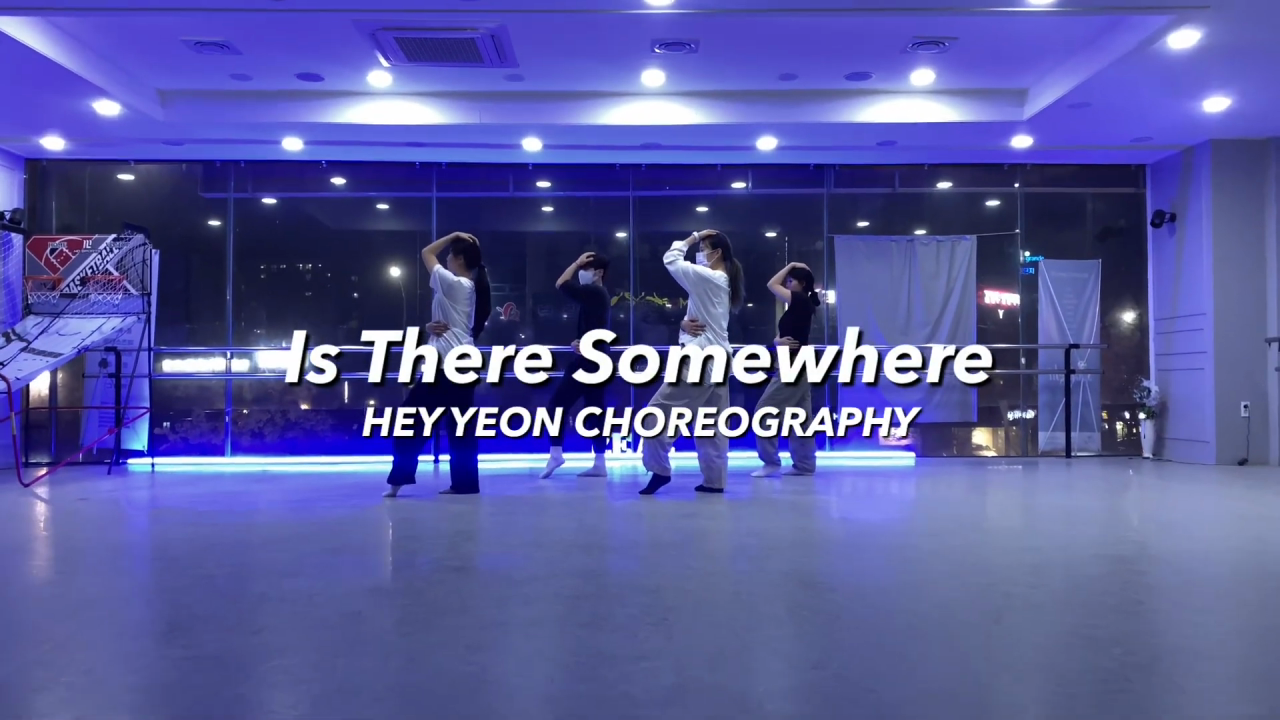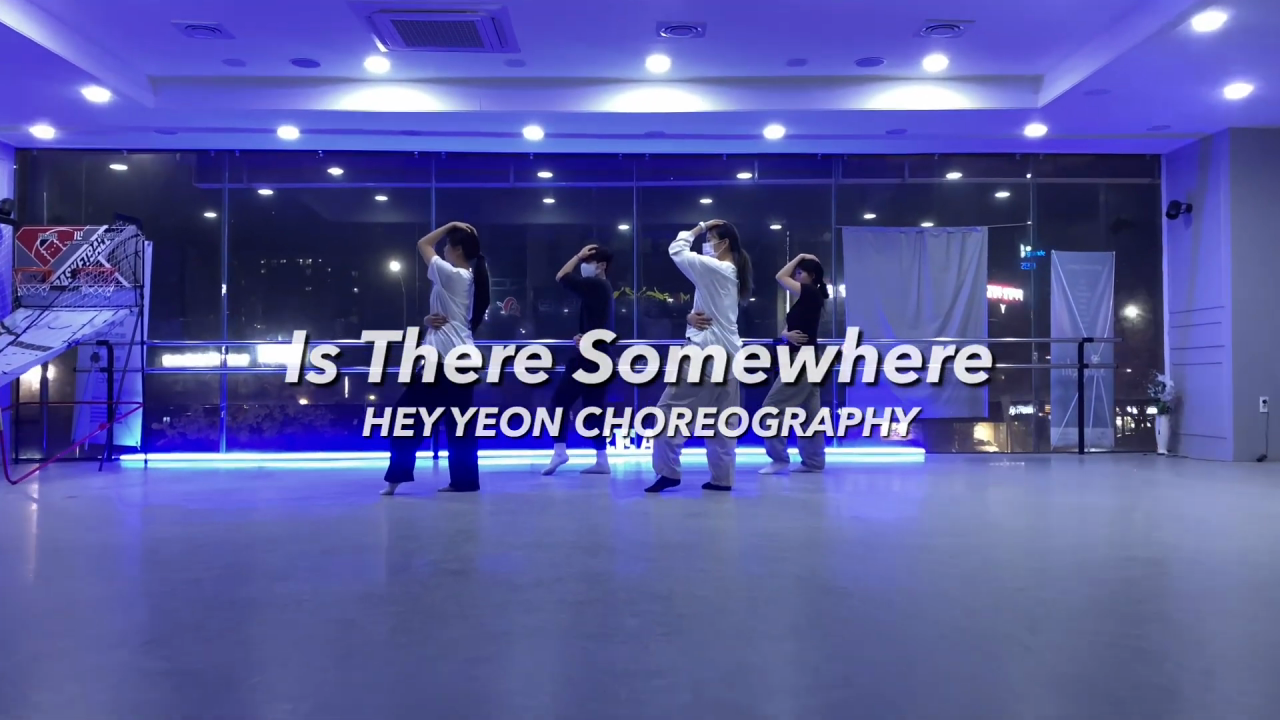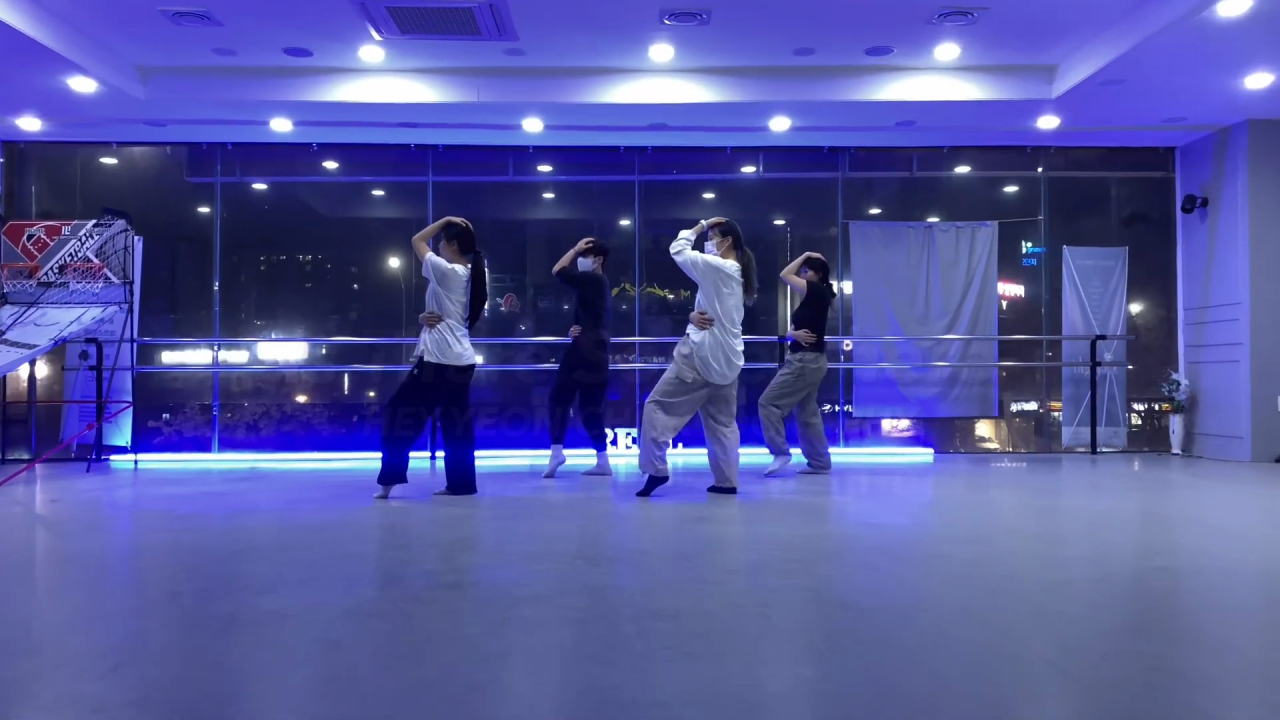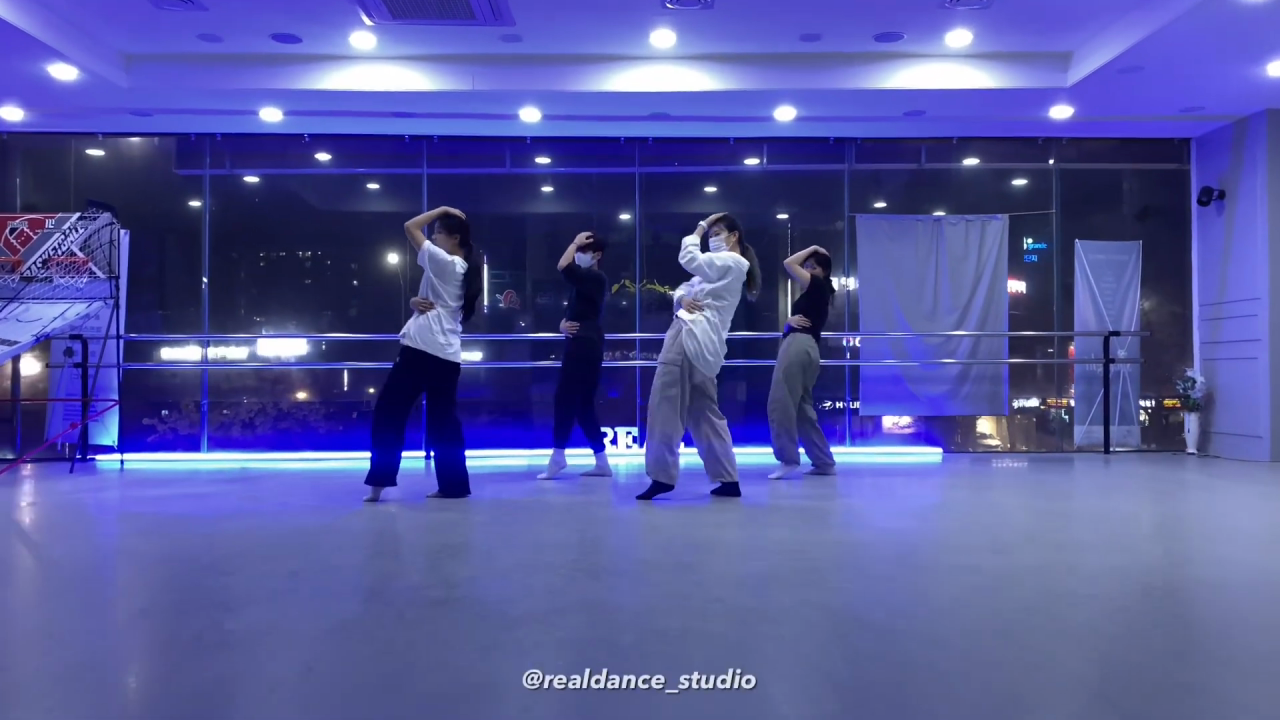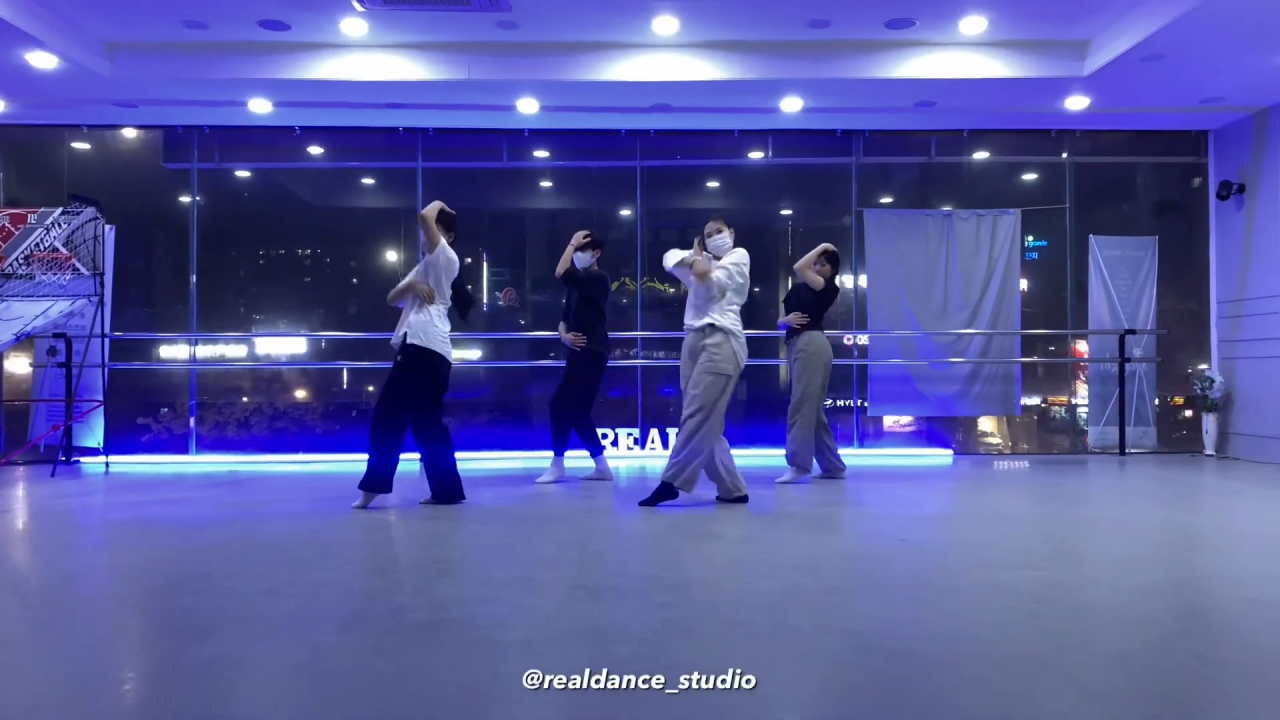
dt=0.3s
person 1, frame 1
left shoulder: (452, 283)
right shoulder: (473, 288)
left elbow: (427, 253)
left wrist: (453, 236)
right wrist: (432, 327)
right knee: (460, 426)
left ankle: (399, 480)
right ankle: (465, 482)
person 1, frame 2
left shoulder: (450, 275)
right shoulder: (472, 280)
left elbow: (423, 244)
left wrist: (450, 226)
right wrist: (430, 320)
left hip: (443, 360)
right knee: (458, 423)
left ankle: (397, 477)
right ankle: (464, 480)
person 1, frame 3
left shoulder: (445, 271)
right shoulder: (470, 276)
left elbow: (417, 241)
left wrist: (445, 221)
right wrist: (425, 318)
left hip: (437, 359)
right hip: (462, 360)
left knee: (399, 413)
right knee: (456, 425)
left ankle: (390, 479)
right ankle: (461, 482)
person 1, frame 4
left shoulder: (443, 262)
right shoulder: (462, 270)
left elbow: (410, 227)
left wrist: (443, 210)
right wrist: (416, 302)
left hip: (421, 349)
right hip: (448, 355)
left knee: (389, 410)
right knee: (443, 421)
left ankle: (380, 480)
right ankle: (454, 484)
person 1, frame 5
left shoulder: (444, 258)
right shoulder: (424, 266)
left elbow: (424, 217)
right elbow: (393, 299)
left wrist: (438, 204)
right wrist: (409, 286)
left hip: (421, 346)
right hip: (435, 353)
left knee: (388, 415)
right knee: (428, 424)
left ankle: (374, 486)
right ankle: (447, 490)
person 2, frame 1
left shoulder: (707, 278)
right shoulder: (724, 283)
left elbow: (671, 259)
left wrist: (694, 237)
right wrist: (686, 323)
left knee: (659, 410)
left ankle: (659, 470)
right ankle: (714, 480)
person 2, frame 2
left shoulder: (713, 268)
right shoulder: (732, 274)
left elbow: (677, 250)
left wrist: (700, 227)
right hip: (727, 354)
left knee: (669, 408)
left ankle: (669, 473)
right ankle: (722, 478)
person 2, frame 3
left shoulder: (715, 267)
right shoulder: (738, 274)
left elbow: (678, 250)
left wrist: (702, 225)
right wrist: (695, 316)
left hip: (700, 353)
right hip: (727, 358)
left knee: (659, 405)
right knee: (722, 421)
left ankle: (656, 470)
right ankle: (726, 480)
person 2, frame 4
left shoulder: (733, 261)
right shoulder: (719, 265)
left elbow: (688, 259)
right elbow: (688, 288)
left wrist: (700, 229)
right wrist: (682, 298)
left hip: (688, 334)
right hip: (705, 343)
left knee: (663, 407)
right knee: (705, 414)
left ankle: (662, 477)
right ankle: (728, 481)
person 2, frame 5
left shoulder: (739, 256)
right shoulder: (702, 261)
left elbow: (716, 287)
right elbow: (671, 259)
left wrist: (698, 256)
right wrist: (693, 261)
left hip: (721, 341)
right hip: (697, 341)
left knee: (699, 416)
right knee: (706, 423)
left ankle: (672, 483)
person 3, frame 1
left shoulder: (594, 292)
right shoulder: (597, 296)
left elbow: (561, 284)
left wrist: (577, 262)
right wrist: (577, 343)
left knee: (558, 403)
right knee: (594, 411)
left ankle: (556, 453)
right ankle: (599, 463)
person 3, frame 2
left shoulder: (595, 285)
right shoulder: (603, 289)
left elbow: (562, 277)
left wrist: (578, 255)
right wrist: (579, 337)
left knee: (561, 399)
right knee: (592, 408)
left ankle: (560, 450)
right ankle: (601, 460)
person 3, frame 3
left shoulder: (592, 279)
right shoulder: (599, 284)
left elbow: (558, 270)
left wrist: (575, 249)
right wrist: (574, 330)
left hip: (585, 350)
right hip: (598, 352)
left knee: (559, 397)
right knee: (591, 407)
left ankle: (556, 451)
right ankle: (602, 462)
person 3, frame 4
left shoulder: (596, 278)
right shoulder: (582, 282)
left elbow: (563, 266)
right elbow: (569, 315)
left wrist: (575, 242)
right wrist: (564, 326)
left hip: (584, 345)
right hip: (583, 346)
left knee: (565, 399)
right knee: (583, 406)
left ankle: (558, 457)
right ankle: (602, 463)
person 3, frame 5
left shoulder: (598, 278)
right shoulder: (577, 285)
left elbow: (561, 272)
right elbow: (565, 319)
left wrist: (572, 243)
right wrist: (564, 335)
left hip: (590, 353)
right hip: (582, 353)
left knee: (560, 404)
right knee: (579, 412)
left ankle: (557, 464)
right ankle: (602, 467)
person 4, frame 1
left shoulder: (801, 301)
right shoulder: (799, 307)
left elbow: (772, 285)
right elbow: (779, 335)
left wrist: (791, 265)
right wrist: (779, 341)
right knee: (801, 417)
left ankle: (771, 462)
right ankle: (804, 464)
person 4, frame 2
left shoulder: (811, 293)
right shoulder: (806, 300)
left elbow: (780, 277)
right elbow: (786, 329)
left wrist: (799, 257)
right wrist: (787, 335)
left knee: (772, 406)
right knee: (810, 412)
left ankle: (779, 459)
right ankle: (814, 461)
person 4, frame 3
left shoulder: (818, 292)
right shoulder: (812, 299)
left elbow: (785, 275)
right elbow: (792, 329)
left wrist: (805, 255)
right wrist: (794, 334)
left hip: (805, 360)
right hip: (810, 360)
left knee: (768, 402)
right knee: (808, 414)
left ankle: (780, 453)
right ankle: (820, 462)
person 4, frame 4
left shoulder: (819, 286)
right shoulder: (814, 294)
left elbow: (788, 263)
right elbow: (794, 322)
left wrist: (812, 249)
right wrist: (790, 320)
left hip: (797, 345)
right hip: (807, 348)
left knee: (780, 405)
right knee: (802, 408)
left ankle: (788, 460)
right ankle: (824, 463)
person 4, frame 5
left shoulder: (829, 289)
right shoulder: (797, 289)
left elbow: (799, 268)
right elbow: (780, 321)
left wrist: (822, 247)
right wrist: (786, 319)
left hip: (811, 343)
right hip: (798, 345)
left knee: (802, 405)
right knee: (812, 409)
left ankle: (799, 465)
right ankle: (833, 467)
